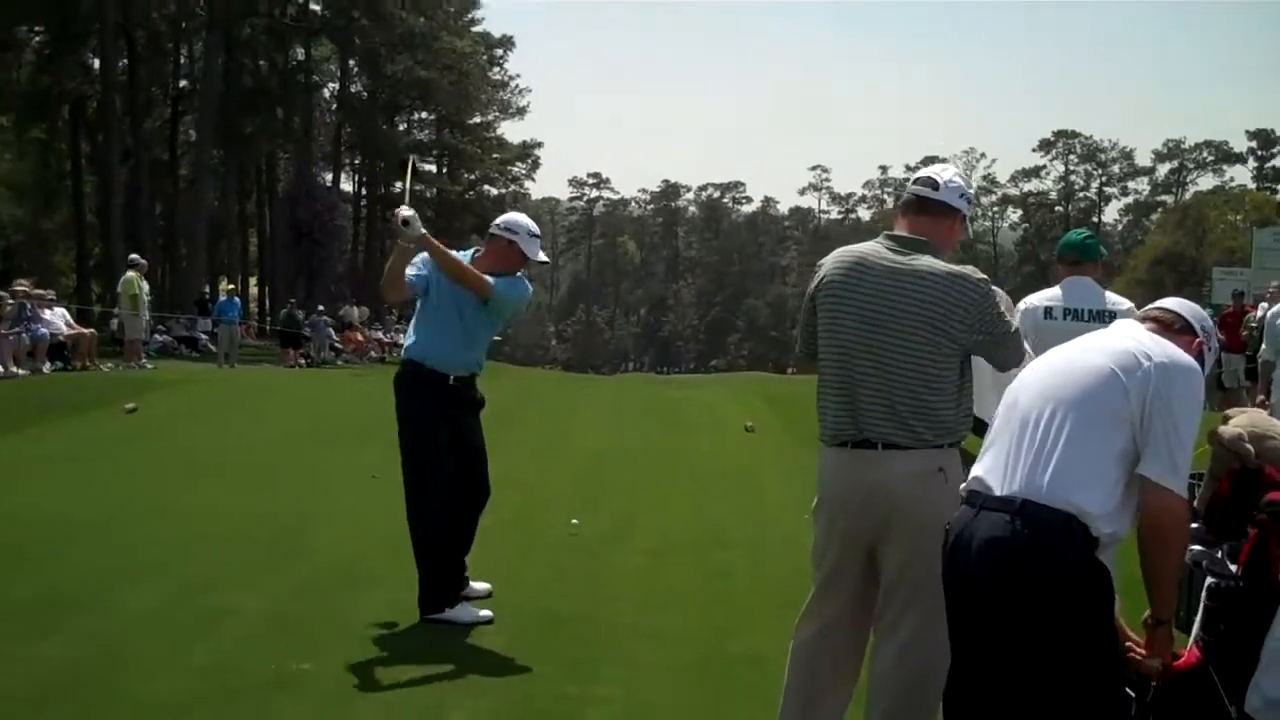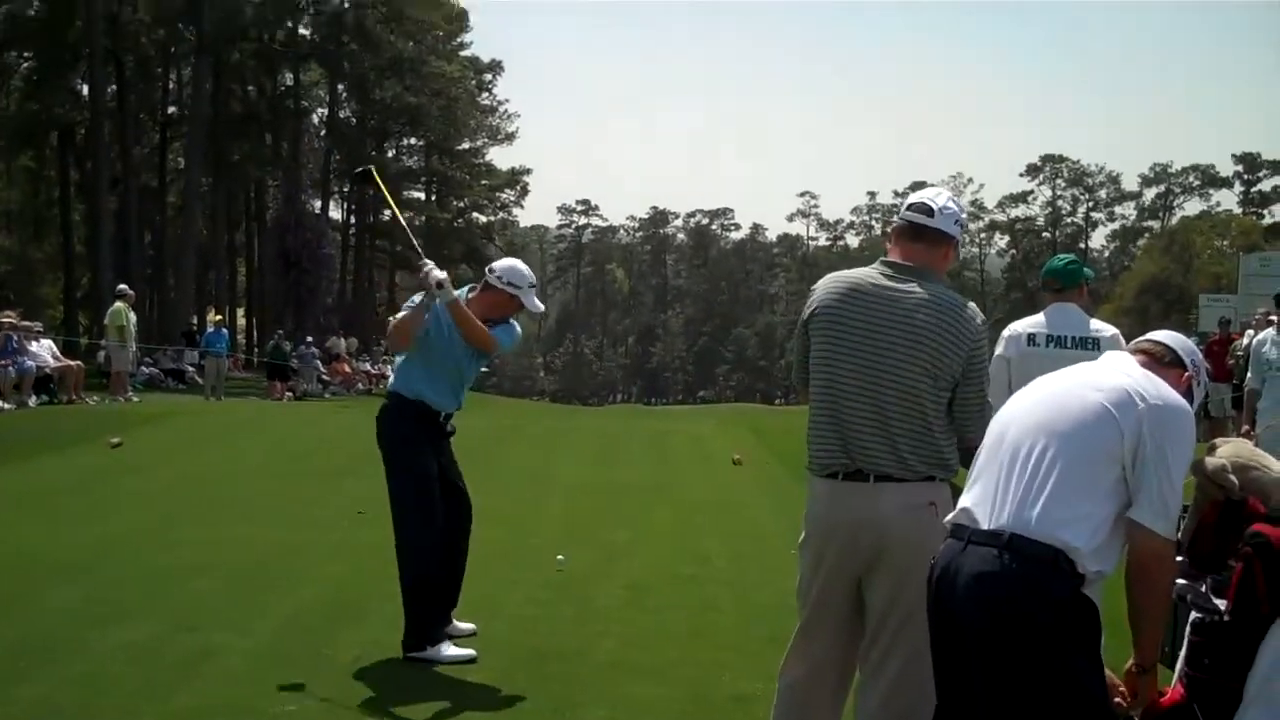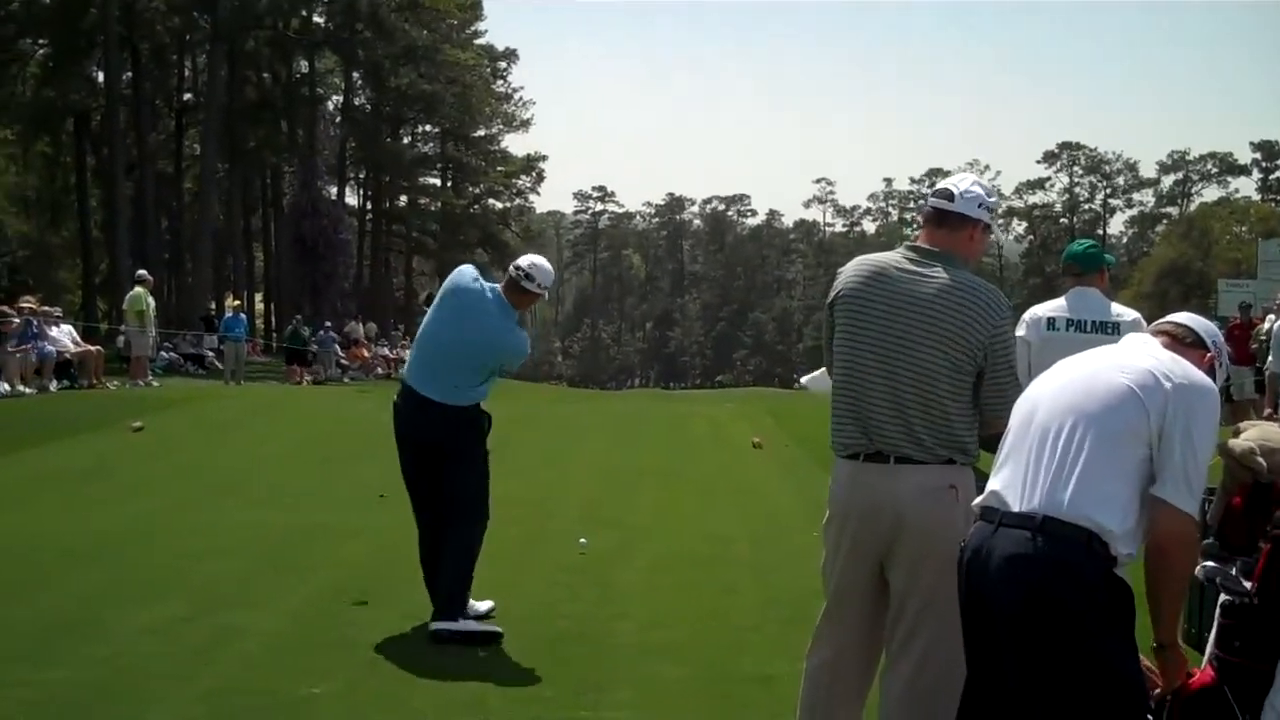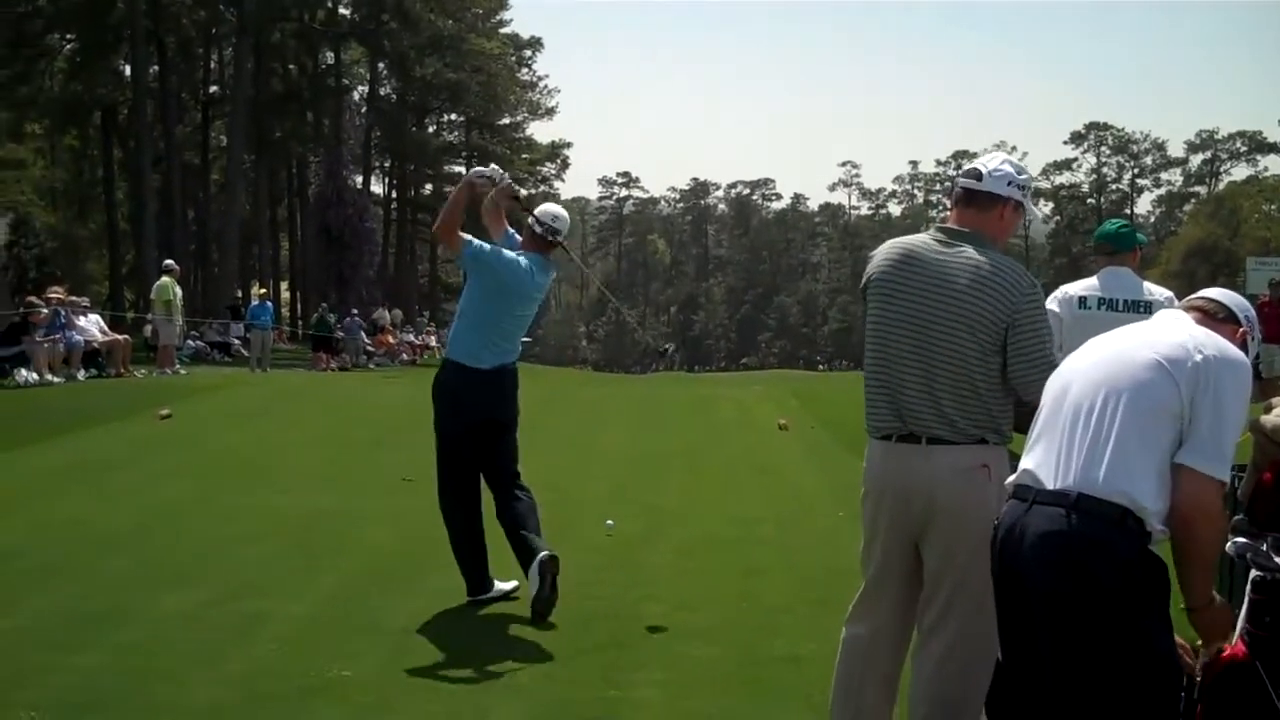
dt=0.3s
person 1, frame 1
left shoulder: (835, 267)
right shoulder: (966, 288)
left elbow: (809, 358)
right elbow: (1015, 360)
left hip: (843, 468)
right hip: (923, 476)
left knee: (827, 619)
right knee: (914, 631)
person 1, frame 2
left shoulder: (827, 292)
right shoulder: (962, 318)
right elbow: (972, 434)
left hip: (832, 500)
right hip: (915, 508)
left knee: (815, 653)
right knee: (900, 666)
person 1, frame 3
left shoulder: (854, 275)
right shoulder: (986, 304)
right elbow: (999, 419)
left hip: (855, 481)
right hip: (936, 490)
left knee: (841, 635)
right knee: (926, 650)
person 1, frame 4
left shoulder: (886, 259)
right shoulder: (1013, 284)
right elbow: (1038, 393)
left hip: (888, 461)
right hip: (968, 471)
left knee: (876, 613)
right knee: (957, 628)
person 2, frame 1
left shoulder: (517, 289)
right shoulder: (434, 260)
left elbow: (470, 282)
right elbow: (391, 293)
left wrist: (423, 238)
right wrist: (408, 246)
left hip: (463, 391)
right hip: (421, 385)
left knee: (473, 488)
right knee: (432, 493)
left ankle: (452, 579)
right ankle: (437, 599)
person 2, frame 2
left shoulder: (508, 331)
right shoulder: (433, 307)
left elbow: (482, 343)
right elbow: (395, 341)
left wrist: (451, 295)
right wrist: (429, 298)
left hip: (435, 426)
right hip: (406, 422)
left knee: (455, 520)
right knee: (423, 528)
left ankle: (436, 617)
right ankle: (422, 638)
person 2, frame 3
left shoulder: (463, 280)
right shoulder: (515, 342)
left hip: (411, 410)
right hip: (457, 423)
left knee: (431, 513)
right knee: (467, 516)
left ankle: (450, 601)
right ankle: (450, 612)
person 2, frame 4
left shoulder: (500, 263)
right shoulder: (543, 273)
left elbow: (443, 232)
right elbow: (493, 219)
left wrist: (471, 184)
right wrist: (495, 191)
left hip: (459, 382)
right hip: (500, 384)
left knee: (458, 488)
right knee: (506, 479)
left ankle: (479, 582)
right ankle: (534, 552)
person 3, frame 1
left shoulder: (1068, 351)
right shoulder: (1175, 364)
right elbow: (1163, 510)
left wrist: (1110, 625)
right wrist: (1162, 620)
left hip: (969, 534)
right hip: (1044, 554)
person 3, frame 2
left shoulder: (1049, 384)
right shoulder: (1165, 405)
right elbow: (1150, 553)
right wrist: (1146, 664)
left hip: (953, 569)
right hip: (1031, 589)
person 3, frame 3
left shoulder: (1071, 366)
right shoulder: (1191, 384)
right elbow: (1171, 534)
right wrist: (1166, 642)
left hip: (983, 551)
right hip: (1062, 570)
person 3, frame 4
left shoulder: (1103, 343)
right shoulder: (1222, 358)
right elbow: (1196, 505)
right wrist: (1202, 603)
left hip: (1017, 530)
right hip: (1096, 547)
